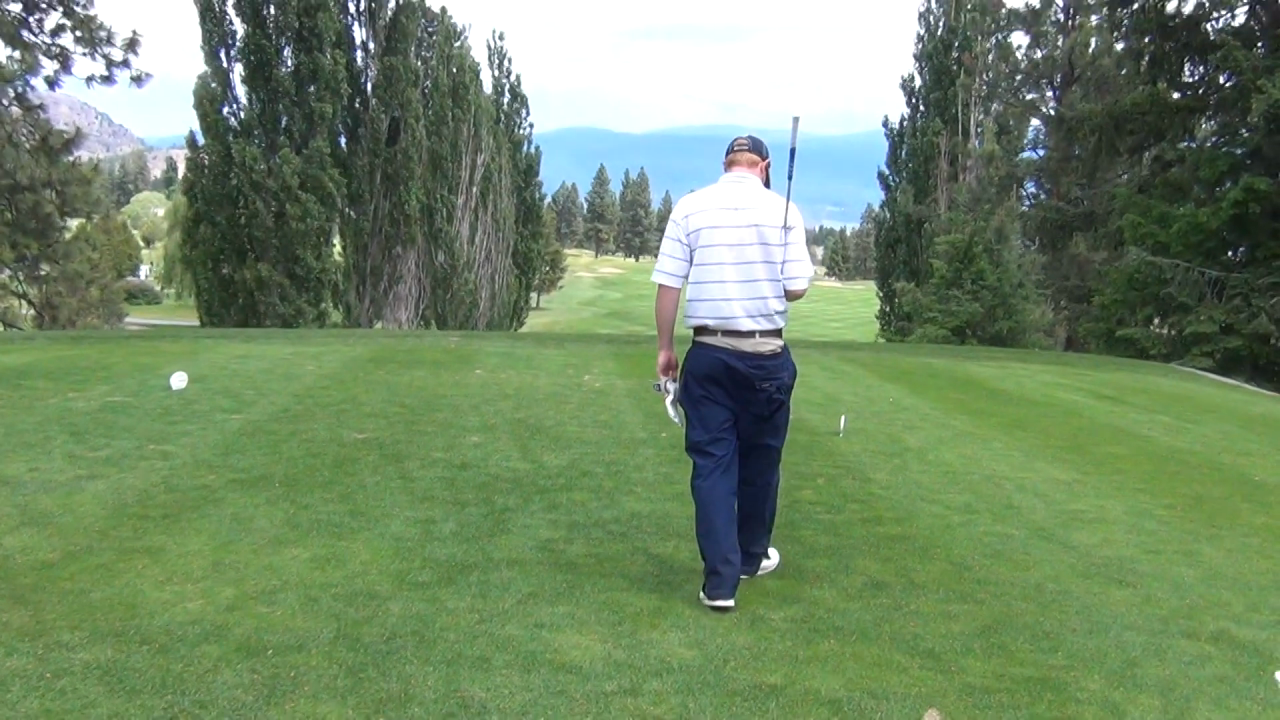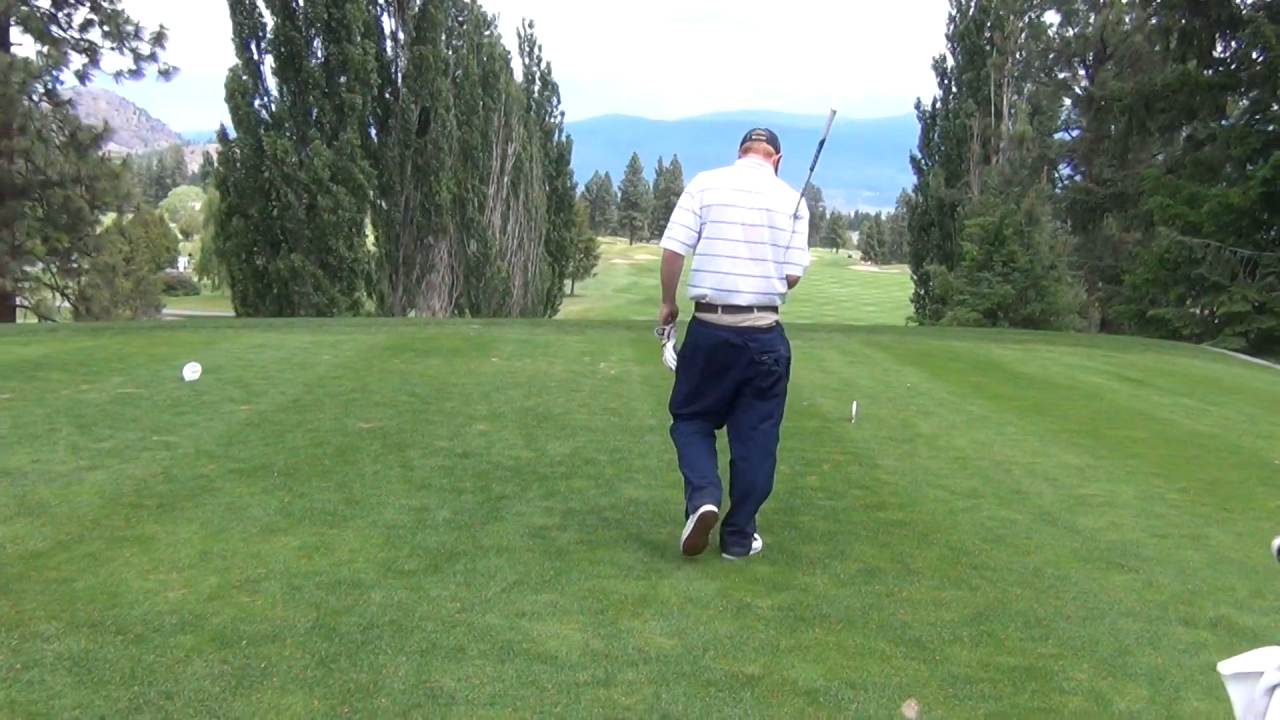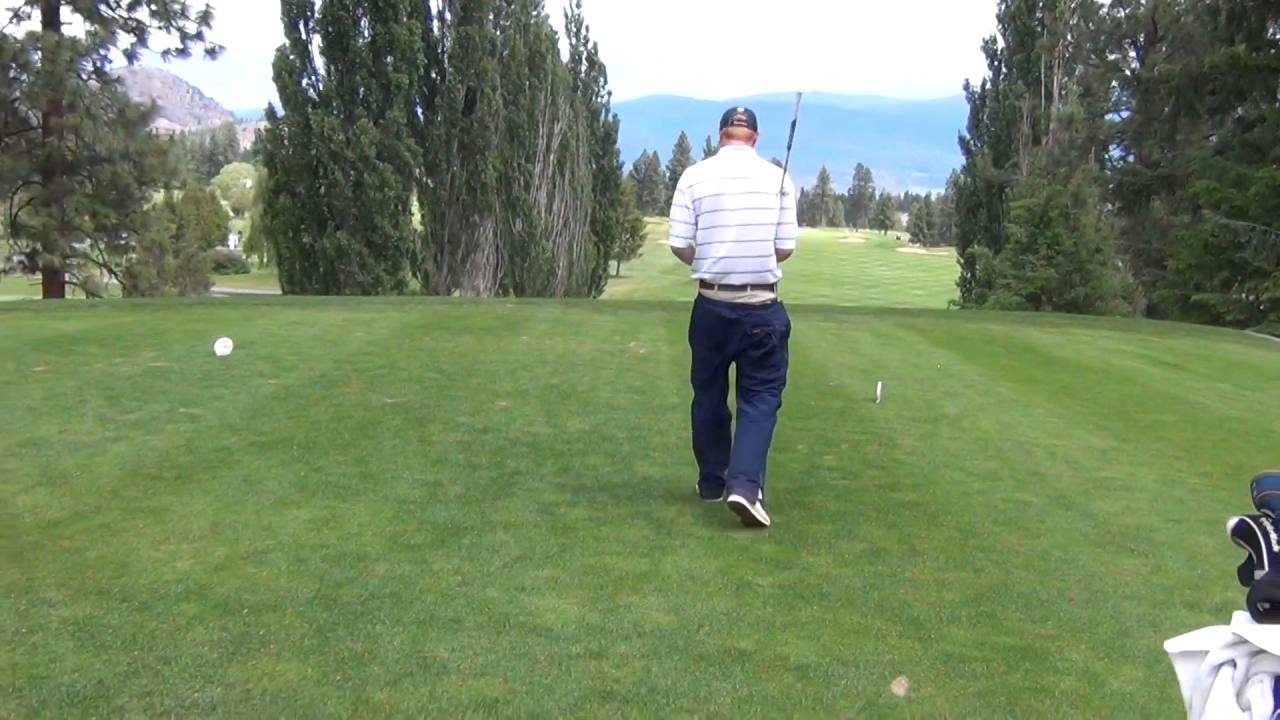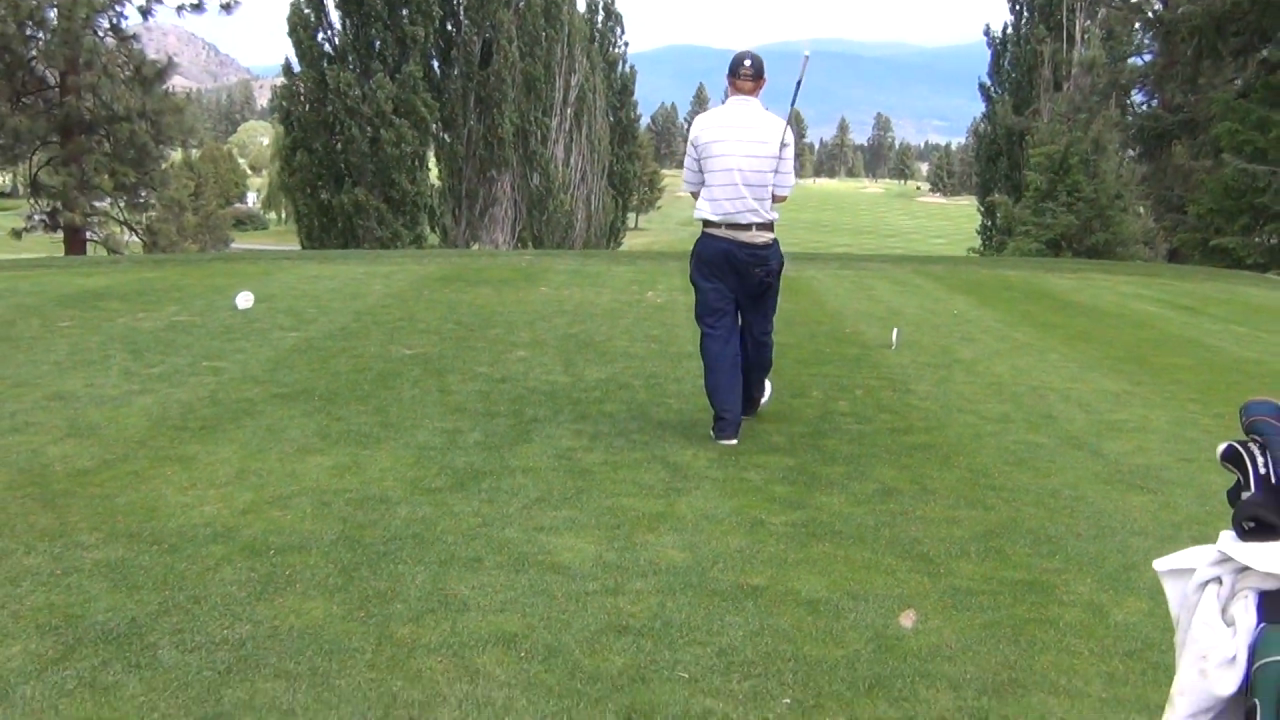
dt=0.5s
person 1, frame 1
left shoulder: (689, 207)
right shoulder: (783, 209)
left elbow: (668, 284)
right elbow: (796, 288)
left wrist: (665, 348)
left hip: (708, 354)
right hip: (766, 355)
left knee: (712, 464)
right knee: (760, 458)
left ankle: (720, 581)
right ankle: (752, 555)
person 1, frame 2
left shoulder: (703, 184)
right shoulder: (792, 200)
left elbow: (673, 250)
right elbow: (793, 276)
left wrist: (667, 302)
left hip: (709, 326)
right hip: (763, 332)
left knee: (691, 419)
right knee: (756, 435)
left ankle: (703, 499)
right ankle: (739, 535)
person 1, frame 3
left shoulder: (695, 176)
right shoulder: (777, 177)
left elbow: (679, 245)
right elbow: (785, 248)
left hip: (712, 304)
right hip: (761, 307)
left knee: (708, 396)
right knee: (760, 401)
left ankle: (711, 481)
right ankle: (744, 485)
person 1, frame 4
left shoulder: (703, 124)
right shoulder: (778, 128)
left elbow: (692, 187)
right elbow: (782, 194)
left hip: (714, 243)
right hip: (760, 245)
left knee: (717, 331)
right knee: (757, 328)
left ankle: (726, 422)
right ankle: (751, 398)
